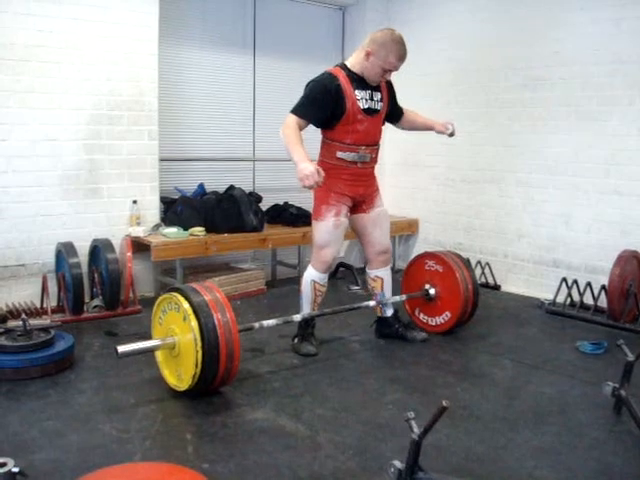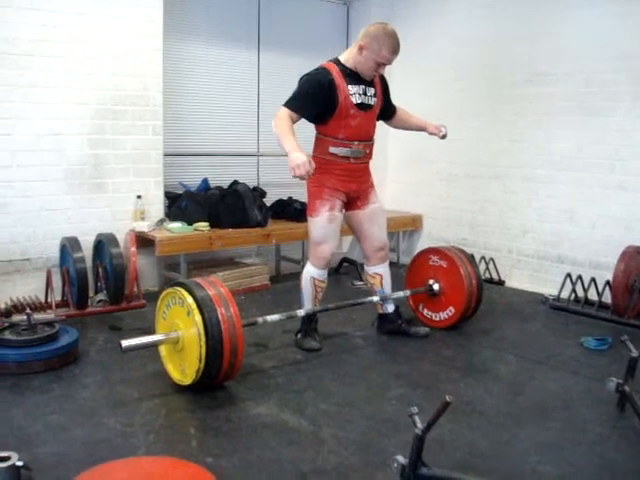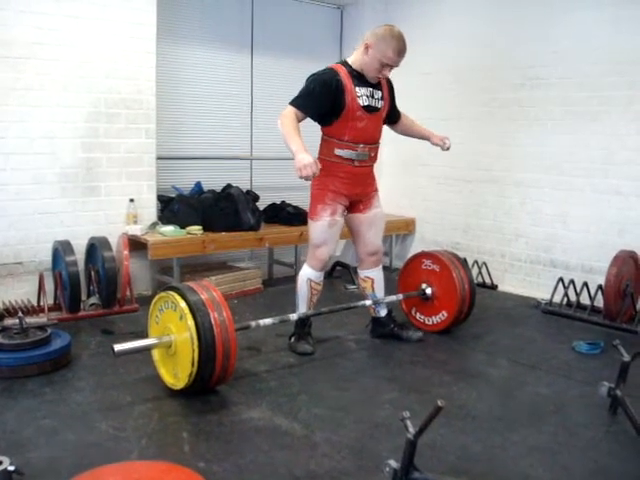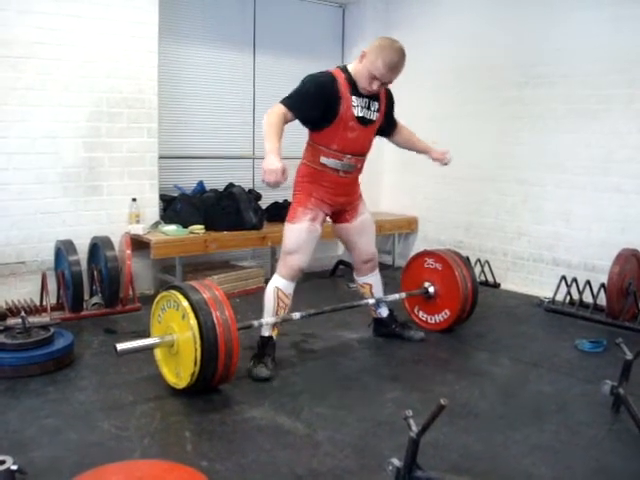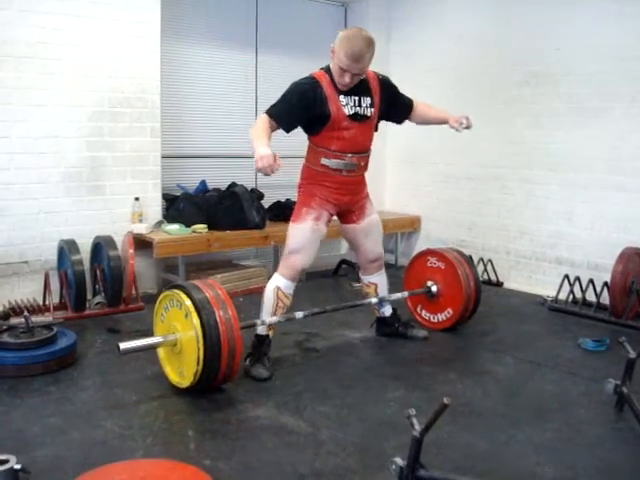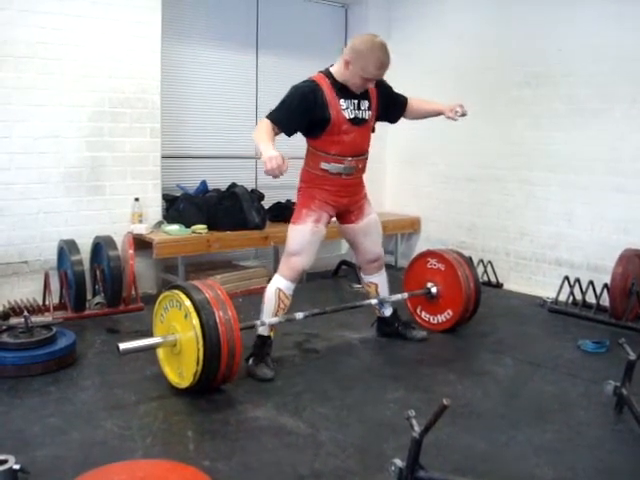
dt=0.7s
person 1, frame 1
left shoulder: (383, 87)
right shoulder: (329, 84)
left elbow: (398, 117)
right elbow: (291, 125)
left wrist: (433, 125)
right wrist: (302, 161)
left hip: (367, 184)
right hip: (333, 184)
left knee: (381, 253)
right knee: (323, 259)
left ankle: (387, 320)
right ankle: (304, 329)
person 1, frame 2
left shoulder: (377, 82)
right shoulder: (322, 79)
left elbow: (391, 114)
right elbow: (282, 118)
left wrist: (426, 126)
right wrist: (294, 152)
left hip: (362, 179)
right hip: (327, 180)
left knee: (379, 249)
right knee: (322, 255)
left ankle: (389, 316)
right ankle: (307, 325)
person 1, frame 3
left shoulder: (384, 85)
right shoulder: (329, 80)
left elbow: (395, 119)
right elbow: (288, 116)
left wrist: (429, 135)
right wrist: (300, 152)
left hip: (366, 183)
right hip: (331, 182)
left knee: (372, 253)
right knee: (319, 257)
left ankle: (382, 320)
right ankle: (300, 327)
person 1, frame 4
left shoulder: (383, 98)
right shoulder: (324, 85)
left elbow: (393, 130)
right elbow: (276, 115)
left wrist: (429, 149)
right wrist: (272, 155)
left hip: (350, 192)
right hip: (313, 189)
left knee: (368, 259)
right knee: (291, 265)
left ankle: (383, 320)
right ankle: (264, 346)
person 1, frame 5
left shoulder: (379, 86)
right shoulder: (309, 89)
left elbow: (411, 110)
right elbow: (265, 121)
left wrist: (447, 117)
right wrist: (262, 147)
left hip: (356, 191)
right hip: (317, 191)
left knee: (373, 258)
right knee: (292, 266)
left ankle: (387, 320)
right ankle: (259, 346)
person 1, frame 6
left shoulder: (375, 89)
right shoulder: (310, 92)
left elbow: (406, 107)
right elbow: (265, 126)
left wrist: (442, 108)
right wrist: (268, 150)
left hip: (355, 192)
right hip: (317, 193)
left knee: (374, 258)
right knee: (293, 267)
left ankle: (387, 320)
right ankle: (261, 347)
